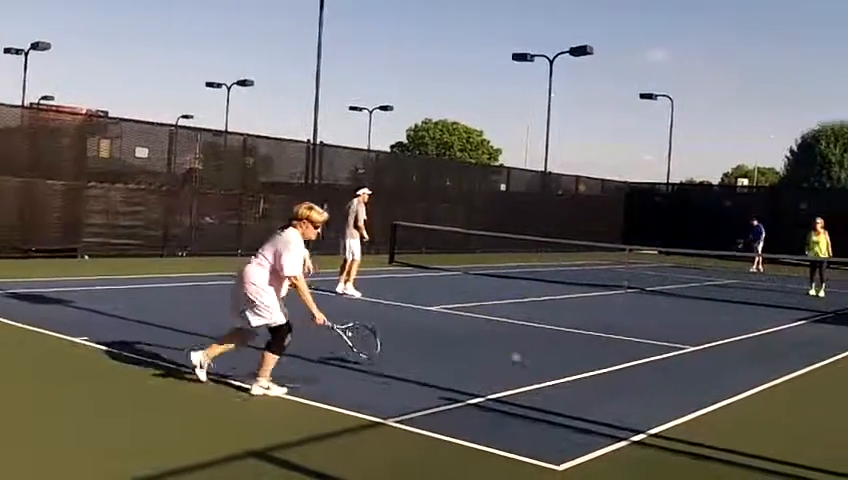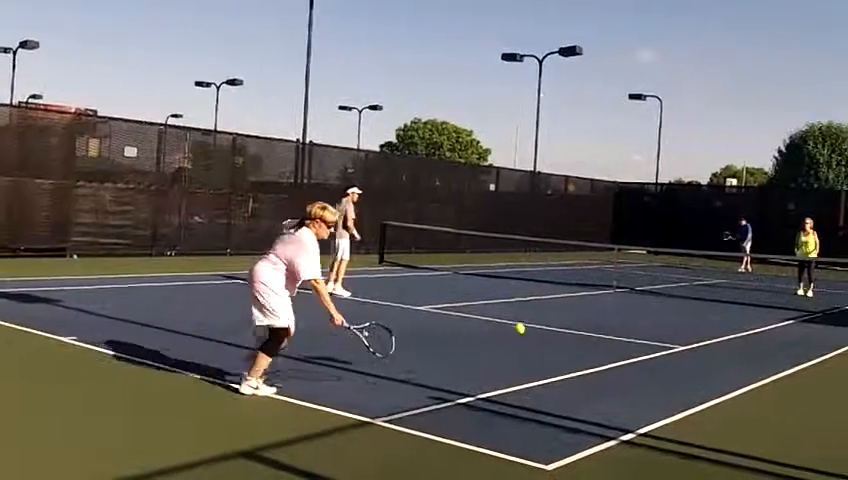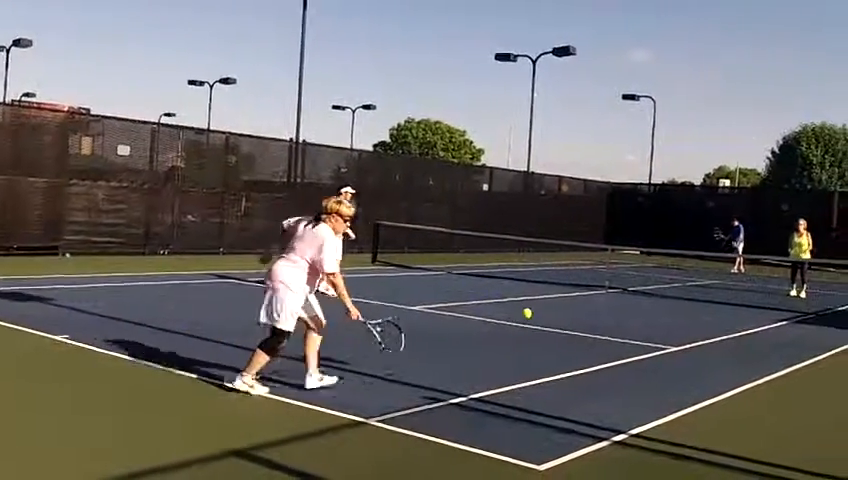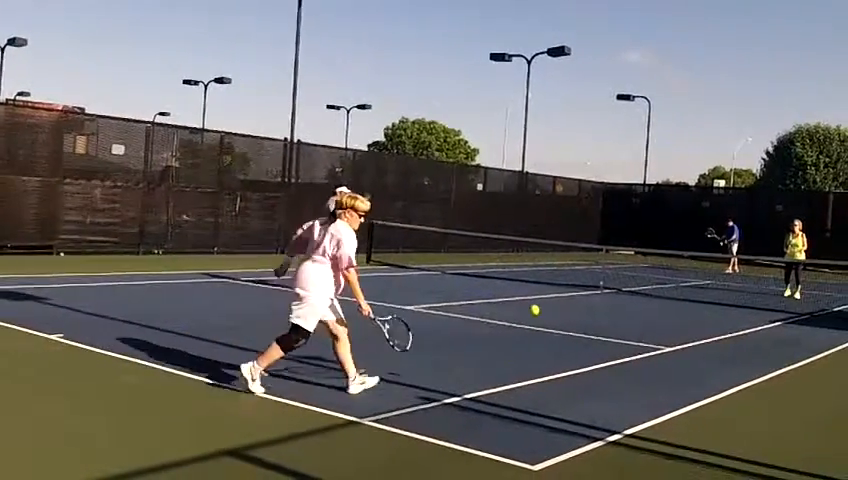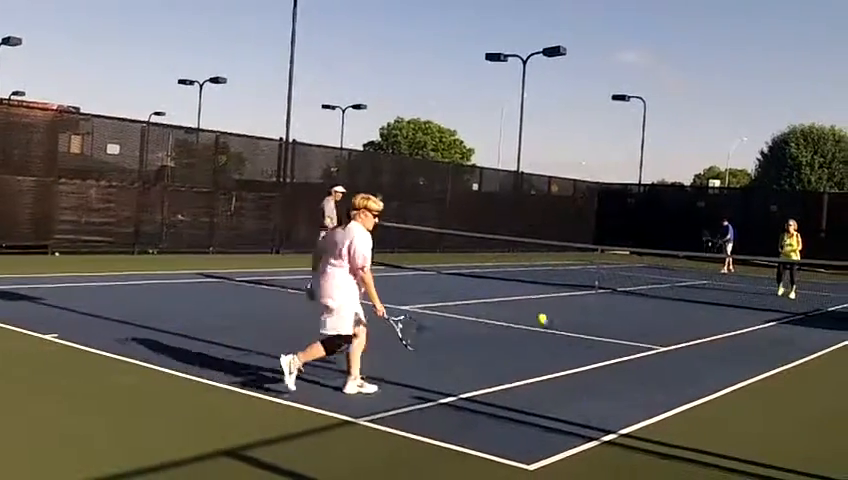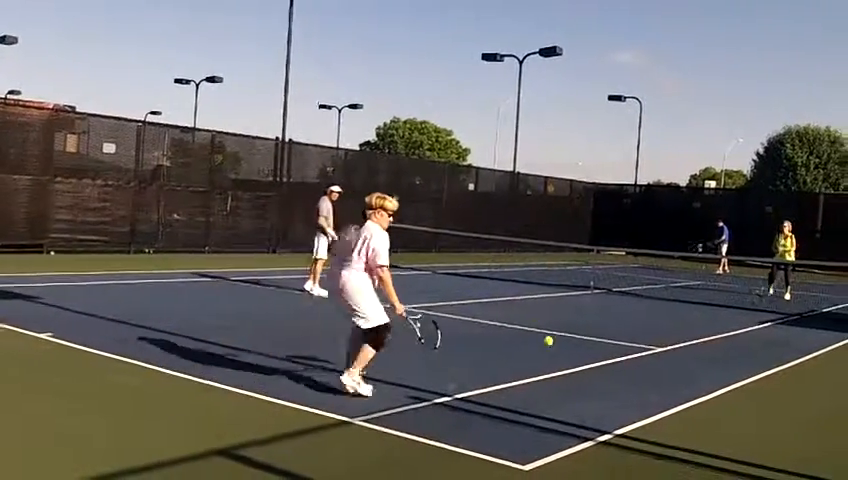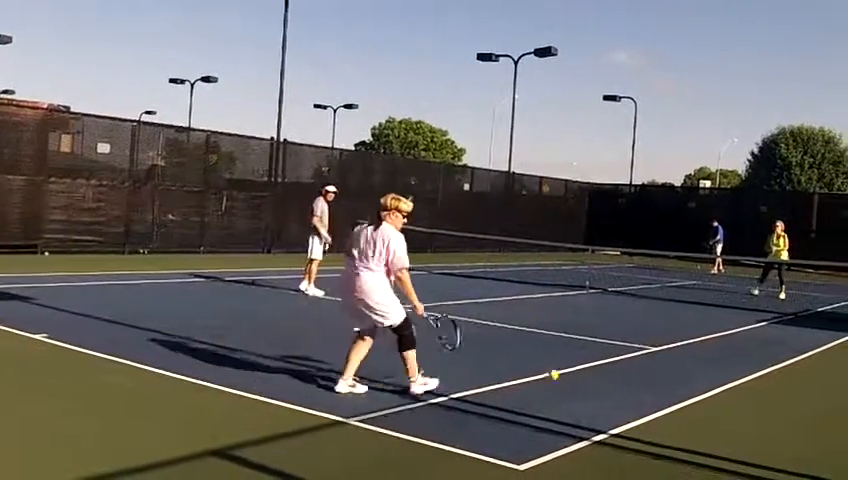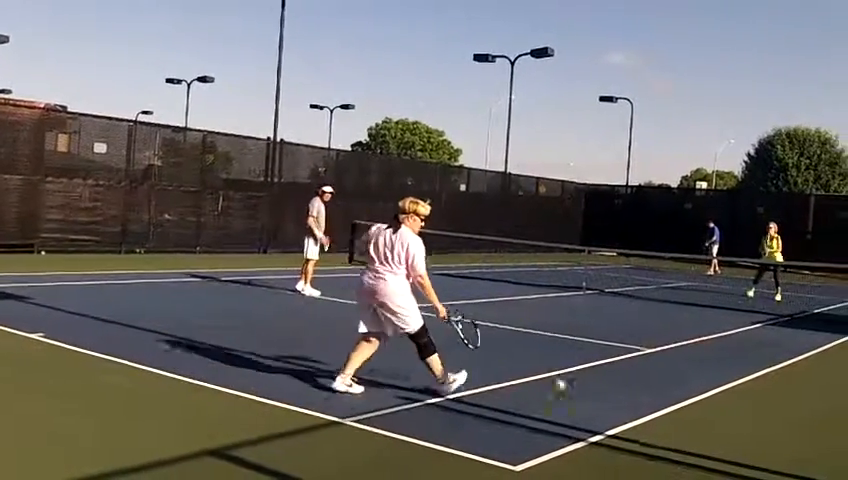
dt=0.1s
person 1, frame 1
left shoulder: (288, 233)
right shoulder: (292, 243)
right elbow: (295, 279)
left wrist: (306, 259)
right wrist: (314, 310)
left hip: (254, 285)
right hip: (258, 286)
left knee: (245, 331)
right knee: (283, 332)
left ankle: (203, 356)
right ankle: (261, 382)
person 1, frame 2
left shoulder: (297, 230)
right shoulder: (307, 243)
right elbow: (315, 281)
right wrist: (333, 311)
left hip: (270, 282)
right hip: (268, 283)
left knee: (286, 329)
right knee: (279, 334)
left ankle: (256, 372)
right ankle: (251, 382)
person 1, frame 3
left shoulder: (307, 225)
right shoulder: (328, 239)
right elbow: (333, 276)
right wrist: (349, 306)
left hip: (294, 285)
right hip: (287, 284)
left knee: (315, 325)
right knee: (279, 335)
left ankle: (311, 374)
right ankle: (246, 378)
person 1, frame 4
left shoulder: (320, 224)
right shoulder: (346, 234)
left elbow: (296, 243)
right elbow: (348, 271)
right wrist: (361, 301)
left hip: (321, 287)
right hip: (315, 285)
left knee: (340, 330)
right knee: (299, 334)
left ankle: (354, 379)
right ankle: (254, 368)
person 1, frame 5
left shoulder: (338, 231)
right shoulder: (362, 236)
left elbow: (318, 255)
right elbow: (363, 272)
left wrist: (316, 279)
right wrist: (376, 303)
left hip: (332, 287)
right hip: (340, 291)
left knee: (359, 332)
right knee: (339, 341)
left ankle: (353, 380)
right ankle: (294, 361)
person 1, frame 6
left shoulder: (353, 230)
right shoulder: (378, 235)
left elbow: (338, 252)
right elbow: (381, 271)
right wrist: (395, 301)
left hip: (343, 283)
right hip: (357, 286)
left knee: (361, 333)
right knee: (382, 332)
left ankle: (353, 377)
right ankle: (352, 374)
person 1, frame 7
left shoulder: (362, 229)
right shoulder: (394, 237)
left elbow: (349, 252)
right elbow: (401, 273)
right wrist: (415, 302)
left hip: (352, 285)
right hip: (372, 288)
left knee: (366, 335)
right knee: (405, 330)
left ankle: (345, 380)
right ankle: (415, 380)
person 1, frame 8
left shoulder: (378, 229)
right shoulder: (413, 241)
left elbow: (360, 248)
right elbow: (420, 277)
right wrist: (437, 305)
left hip: (369, 286)
right hip: (392, 291)
left knee: (371, 338)
right knee: (420, 336)
left ankle: (343, 378)
right ankle: (443, 380)
